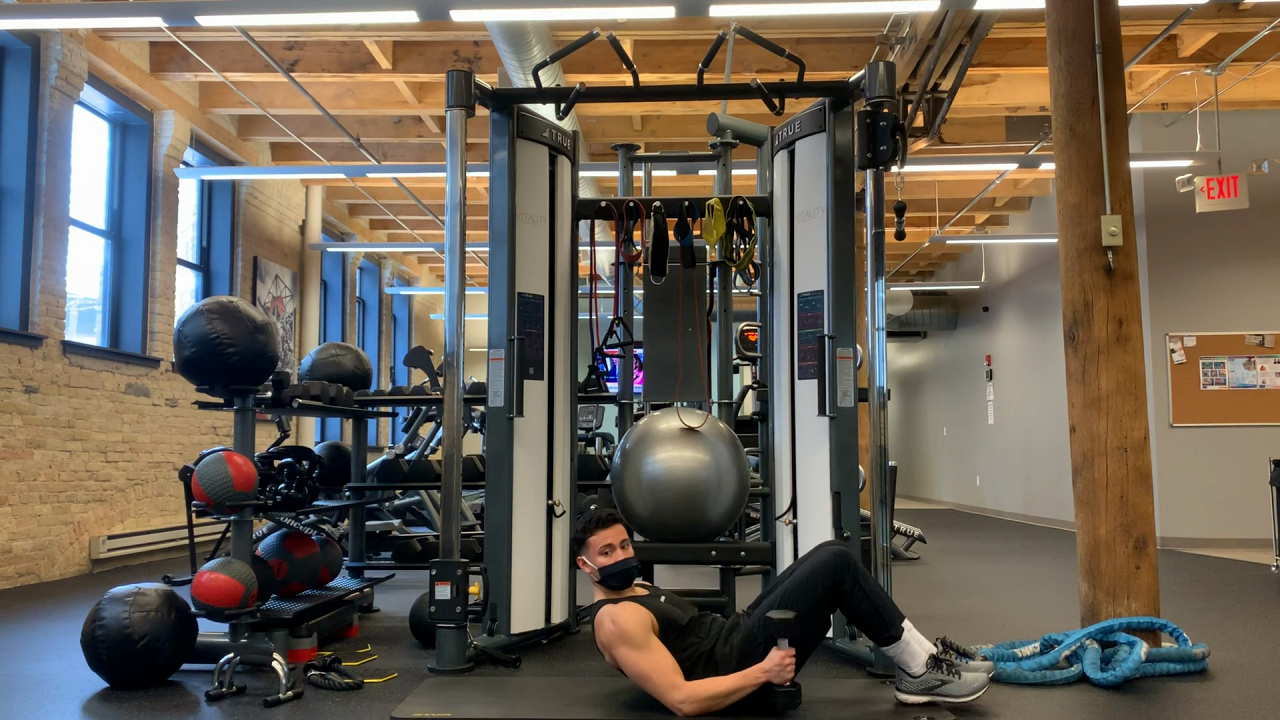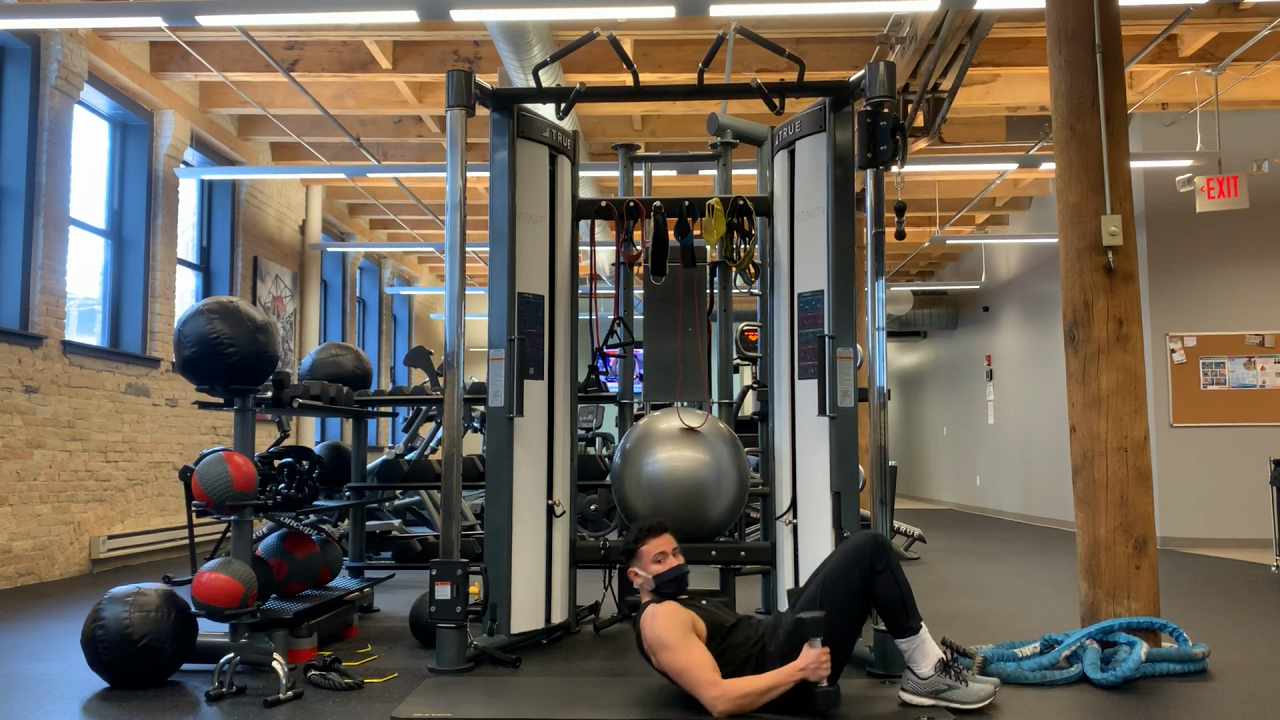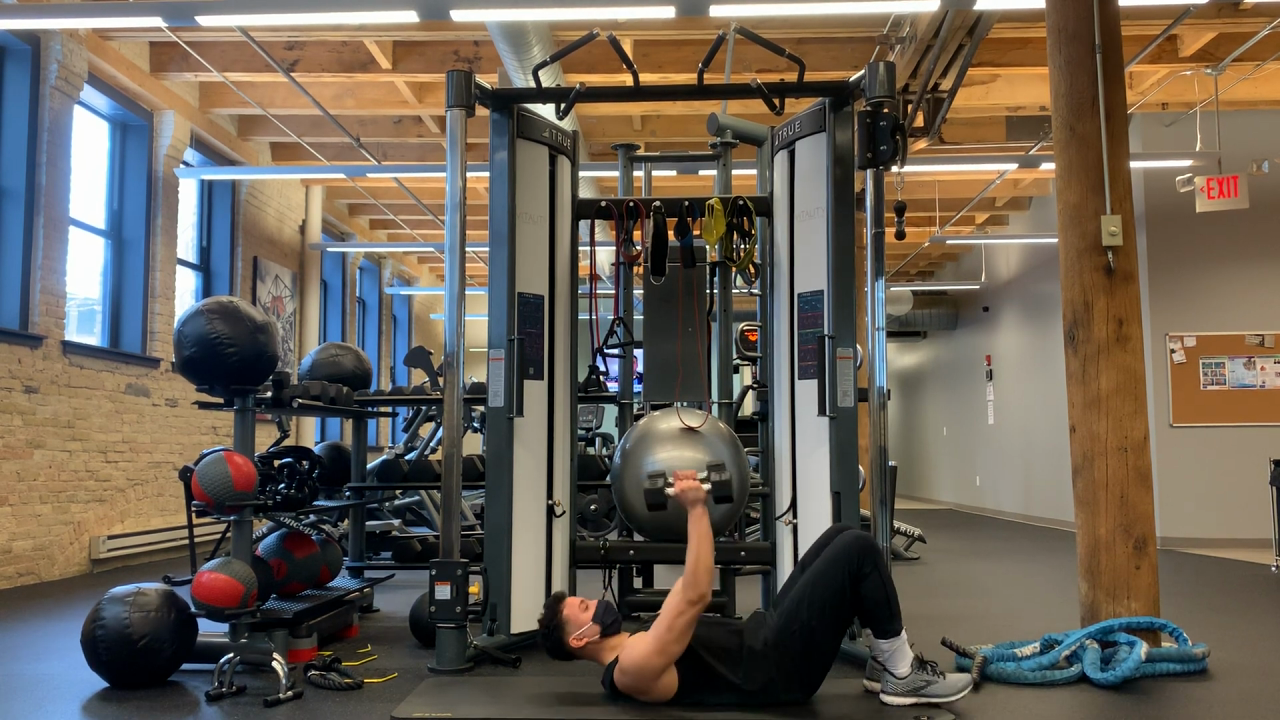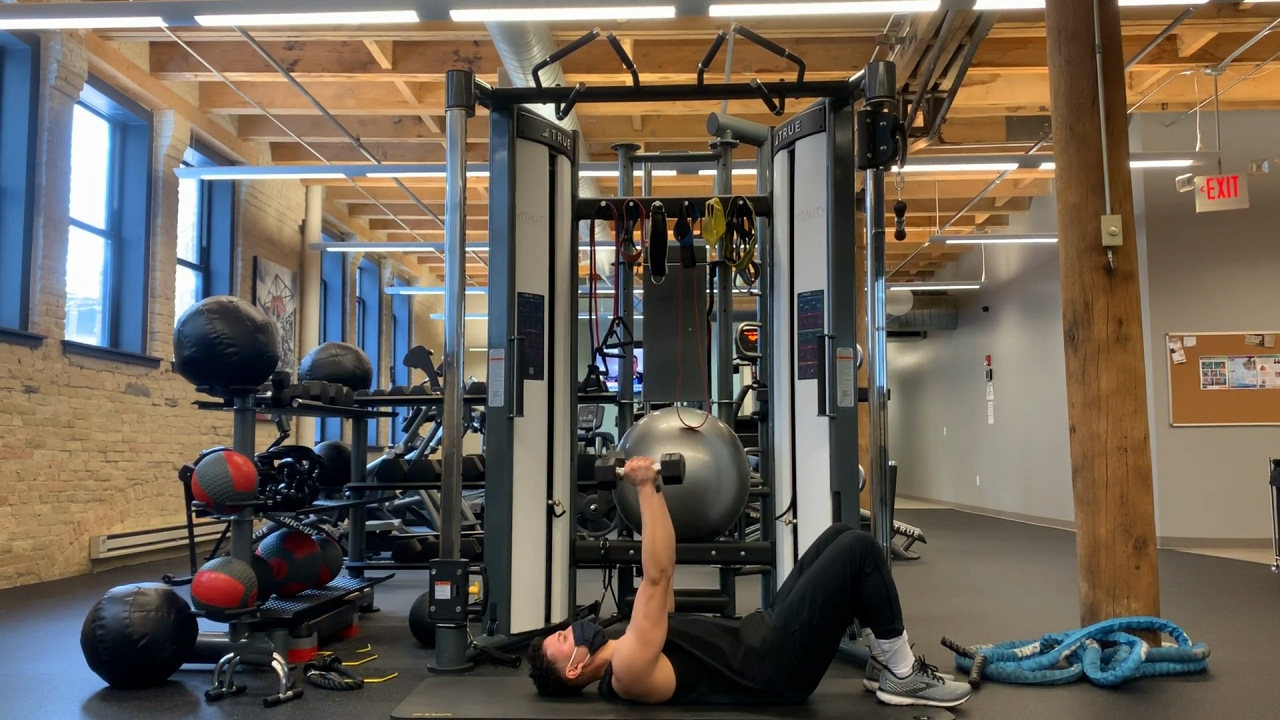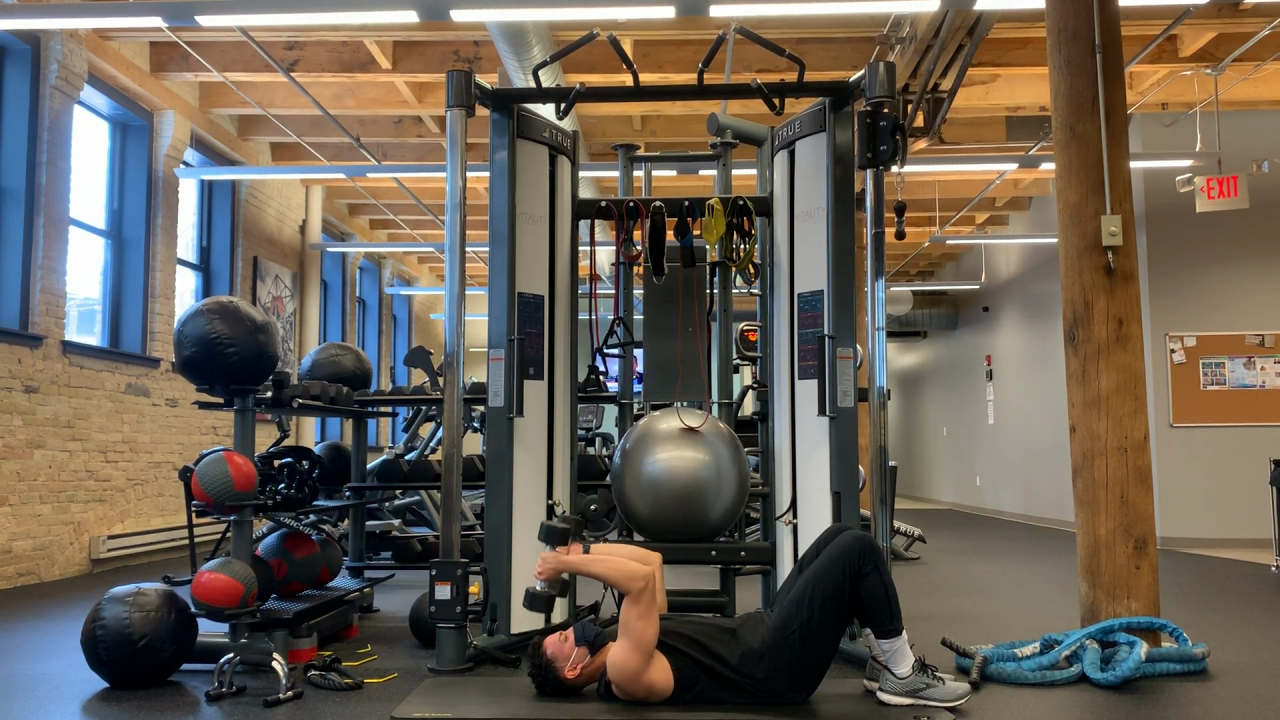
dt=1s
person 1, frame 1
left shoulder: (635, 590)
right shoulder: (616, 621)
right wrist: (762, 672)
left hip: (738, 635)
right hip: (748, 660)
left knee: (831, 555)
right knee: (836, 565)
left ankle: (923, 655)
right ankle: (919, 673)
person 1, frame 2
left shoulder: (676, 605)
right shoulder: (660, 622)
right wrist: (799, 669)
left hip: (786, 640)
right hip: (792, 671)
left knee: (864, 547)
right knee: (870, 549)
left ankle: (928, 661)
right ankle: (925, 675)
person 1, frame 3
left shoulder: (639, 644)
right shoulder: (634, 668)
left elbow: (688, 592)
right elbow: (695, 596)
left wrist: (695, 506)
right wrist: (696, 508)
left hip: (769, 637)
right hip: (781, 668)
left knee: (842, 538)
right knee: (858, 549)
left ankle: (885, 664)
right ankle: (902, 676)
person 1, frame 4
left shoulder: (630, 649)
right shoulder: (629, 671)
left elbow: (664, 568)
right elbow: (655, 576)
left wrist: (652, 488)
right wrist: (645, 488)
left hip: (768, 637)
right hip: (780, 666)
left knee: (841, 537)
right knee: (858, 549)
left ankle: (886, 661)
right ankle: (901, 674)
person 1, frame 5
left shoulder: (626, 650)
right shoulder: (623, 674)
left elbow: (651, 563)
right elbow: (640, 581)
left wrist: (580, 553)
right wrist: (570, 563)
left hip: (766, 634)
right hip: (780, 665)
left knee: (841, 538)
right knee: (857, 550)
left ankle: (885, 662)
right ankle: (902, 675)
